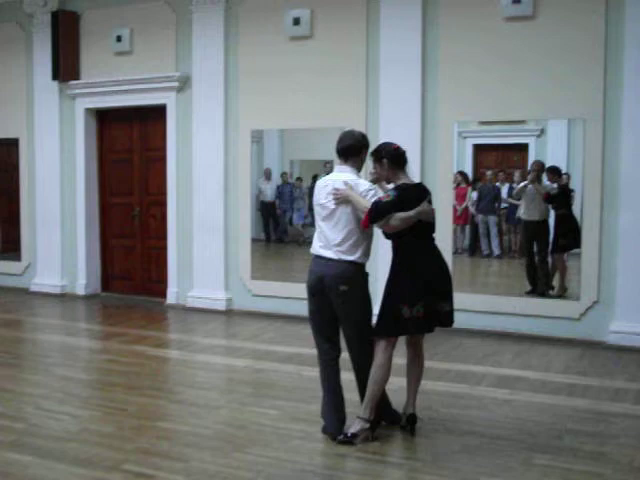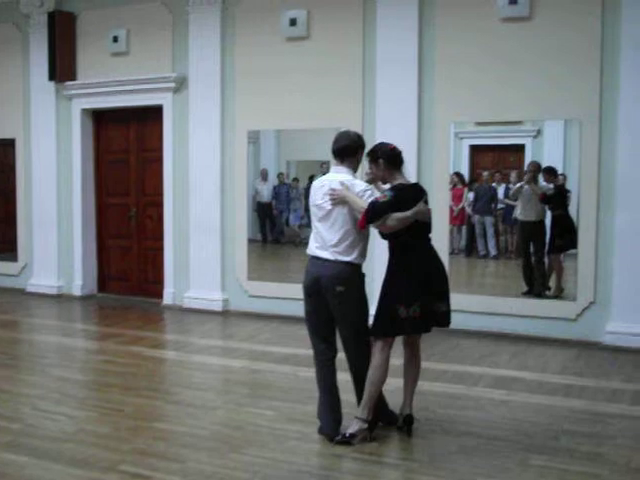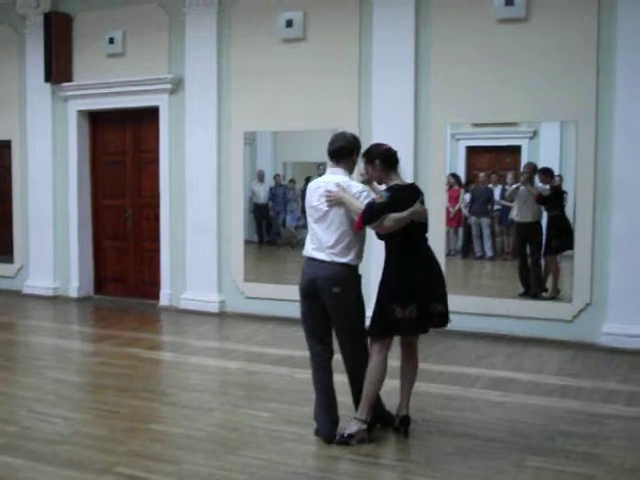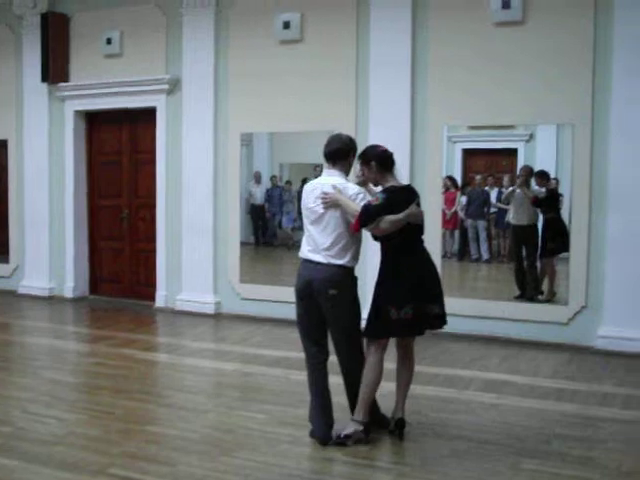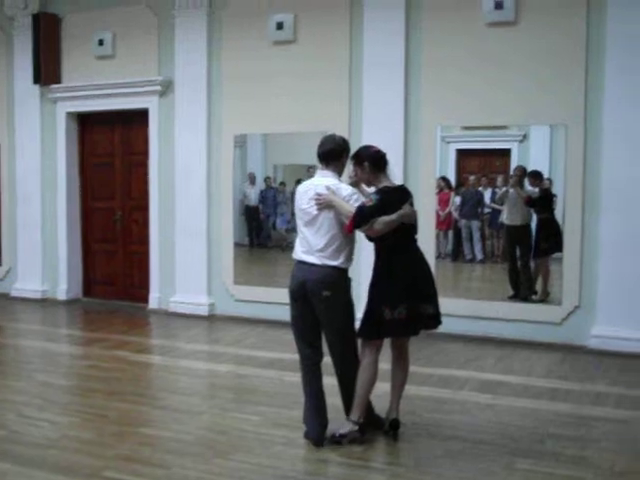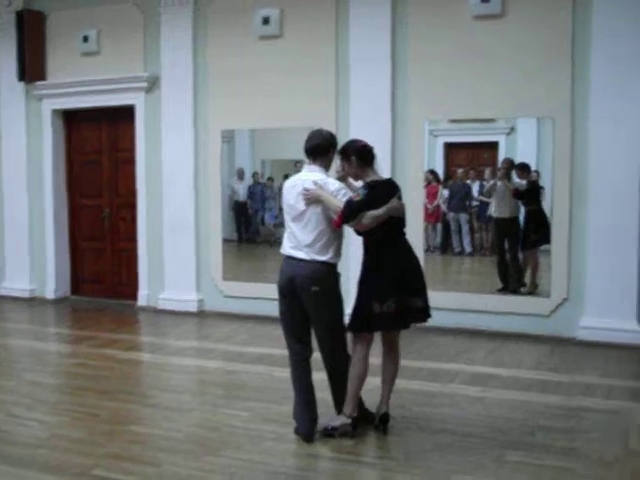
dt=0.1s
person 1, frame 1
left shoulder: (321, 185)
right shoulder: (362, 187)
right elbow: (390, 223)
right wrist: (420, 212)
left hip: (318, 268)
right hip: (346, 273)
left knee: (327, 349)
right knee: (361, 347)
left ankle: (332, 421)
right ankle: (377, 411)
person 1, frame 2
left shoulder: (317, 185)
right shoulder: (358, 188)
right elbow: (386, 223)
left wrist: (373, 187)
right wrist: (416, 212)
left hip: (314, 268)
right hip: (343, 273)
left knee: (323, 349)
right knee: (358, 347)
left ankle: (329, 422)
right ankle: (373, 412)
person 1, frame 3
left shoulder: (313, 187)
right shoulder: (354, 189)
right elbow: (382, 224)
right wrist: (413, 213)
left hip: (310, 270)
right hip: (339, 275)
left knee: (319, 351)
right knee: (354, 349)
left ankle: (325, 424)
right ankle: (371, 414)
person 1, frame 4
left shoulder: (309, 188)
right shoulder: (351, 191)
right elbow: (379, 226)
right wrist: (409, 215)
left hip: (306, 272)
right hip: (335, 277)
left knee: (314, 353)
right knee: (350, 351)
left ankle: (320, 426)
right ankle: (365, 416)
person 1, frame 5
left shoulder: (302, 190)
right shoulder: (344, 192)
right elbow: (372, 228)
right wrist: (402, 215)
left hip: (300, 273)
right hip: (329, 278)
left knee: (308, 354)
right knee: (344, 353)
left ankle: (315, 427)
right ankle: (361, 417)
person 1, frame 6
left shoulder: (289, 185)
right shoulder: (332, 187)
right elbow: (361, 222)
right wrist: (390, 209)
left hip: (289, 269)
right hip: (318, 273)
left knee: (298, 350)
right knee: (333, 348)
left ankle: (304, 422)
person 2, frame 1
left shoulder: (399, 194)
right shoulder: (421, 190)
left elbow: (373, 214)
left wrist: (351, 195)
left hip: (409, 273)
right hip: (430, 271)
left knee: (385, 343)
right knee: (415, 343)
left ankle: (365, 418)
right ankle: (409, 411)
person 2, frame 2
left shoulder: (396, 194)
right shoulder: (416, 190)
left elbow: (369, 214)
left wrist: (347, 196)
left hip: (405, 273)
right hip: (426, 272)
left knee: (382, 344)
right knee: (412, 343)
left ankle: (364, 419)
right ankle: (406, 411)
person 2, frame 3
left shoulder: (392, 194)
right shoulder: (413, 190)
left elbow: (367, 215)
left wrist: (344, 197)
left hip: (402, 274)
right hip: (422, 271)
left knee: (380, 345)
right knee: (409, 344)
left ankle: (362, 419)
right ankle: (402, 412)
person 2, frame 4
left shoulder: (388, 196)
right shoulder: (408, 192)
left elbow: (363, 217)
left wrist: (340, 199)
left hip: (398, 275)
right hip: (418, 274)
left knee: (376, 347)
right knee: (405, 346)
left ankle: (360, 421)
right ankle: (398, 415)
person 2, frame 5
left shoulder: (381, 196)
right shoulder: (402, 192)
left elbow: (358, 219)
left wrist: (334, 200)
left hip: (392, 276)
right hip: (412, 274)
left knee: (371, 347)
right knee: (400, 347)
left ankle: (356, 421)
right ankle: (392, 415)
person 2, frame 6
left shoulder: (369, 191)
right shoulder: (390, 186)
left elbow: (346, 213)
left wrist: (322, 195)
left hip: (381, 270)
right hip: (401, 268)
left knee: (362, 341)
right knee: (391, 342)
left ankle: (349, 415)
right ankle: (383, 409)
person 3, frame 1
left shoulder: (547, 187)
right shoulder: (524, 185)
right elbow: (515, 195)
left wrist: (535, 184)
right wrist: (528, 182)
left hip: (541, 224)
right hip: (527, 223)
left knee: (542, 257)
right knee: (529, 257)
left ankle: (543, 287)
right ankle: (534, 286)
person 3, frame 2
left shoulder: (544, 188)
right shoulder: (520, 186)
right elbow: (512, 195)
left wrist: (531, 184)
right wrist: (524, 183)
left hip: (538, 224)
right hip: (523, 224)
left knee: (539, 258)
right knee: (525, 257)
left ankle: (540, 288)
right ankle: (530, 286)
person 3, frame 3
left shoulder: (540, 189)
right shoulder: (516, 188)
right elbow: (508, 197)
left wrist: (527, 185)
right wrist: (520, 184)
left hip: (534, 225)
right hip: (520, 225)
left knee: (535, 259)
right knee: (521, 259)
left ankle: (536, 290)
right ankle: (526, 288)
person 3, frame 4
left shoulder: (536, 192)
right shoulder: (513, 191)
right elbow: (504, 200)
left wrist: (523, 188)
right wrist: (516, 187)
left hip: (530, 228)
right hip: (516, 228)
left knee: (531, 262)
right knee: (518, 261)
left ankle: (532, 292)
right ankle: (522, 290)
person 3, frame 5
left shoulder: (529, 192)
right shoulder: (507, 191)
right elbow: (498, 200)
left wrist: (517, 188)
right wrist: (509, 187)
left hip: (524, 228)
right hip: (509, 228)
left knee: (524, 262)
right knee: (511, 262)
left ankle: (526, 292)
right ankle: (516, 290)
person 3, frame 6
left shoulder: (517, 184)
right shoulder: (495, 184)
right elbow: (486, 193)
left wrist: (505, 181)
right wrist: (497, 180)
left hip: (512, 221)
right hip: (498, 221)
left knee: (513, 254)
right knee: (500, 254)
left ankle: (515, 285)
right ankle: (505, 283)
person 4, frame 1
left shoulder: (563, 189)
right shoulder: (560, 188)
left elbow: (548, 198)
left hip: (566, 225)
right hip: (561, 224)
left knee: (559, 256)
right knee: (555, 255)
left ankle: (562, 286)
person 4, frame 2
left shoulder: (559, 189)
right shoulder: (556, 188)
left elbow: (544, 198)
right elbow: (547, 200)
left hip: (562, 225)
right hip: (557, 224)
left knee: (555, 257)
right knee: (551, 256)
left ankle: (558, 287)
right ankle: (545, 283)
person 4, frame 3
left shoulder: (556, 190)
right shoulder: (553, 189)
left elbow: (540, 199)
left hip: (559, 227)
right hip: (553, 225)
left knee: (552, 258)
right knee: (548, 257)
left ankle: (554, 288)
right ankle: (542, 285)
person 4, frame 4
left shoulder: (552, 193)
right shoulder: (549, 192)
left elbow: (536, 202)
right elbow: (539, 203)
left hip: (555, 229)
right hip: (549, 228)
left knee: (548, 261)
right knee: (544, 260)
left ankle: (551, 291)
person 4, frame 5
left shoulder: (545, 192)
right shoulder: (543, 192)
left elbow: (530, 202)
right elbow: (532, 203)
left hip: (548, 229)
right hip: (542, 228)
left knee: (543, 261)
right knee: (537, 259)
left ankle: (544, 291)
person 4, frame 6
left shoulder: (533, 184)
right shoulder: (530, 184)
left elbow: (517, 194)
right elbow: (521, 196)
left hip: (536, 220)
right hip: (530, 219)
left knee: (532, 253)
right knee: (526, 252)
left ankle: (533, 283)
